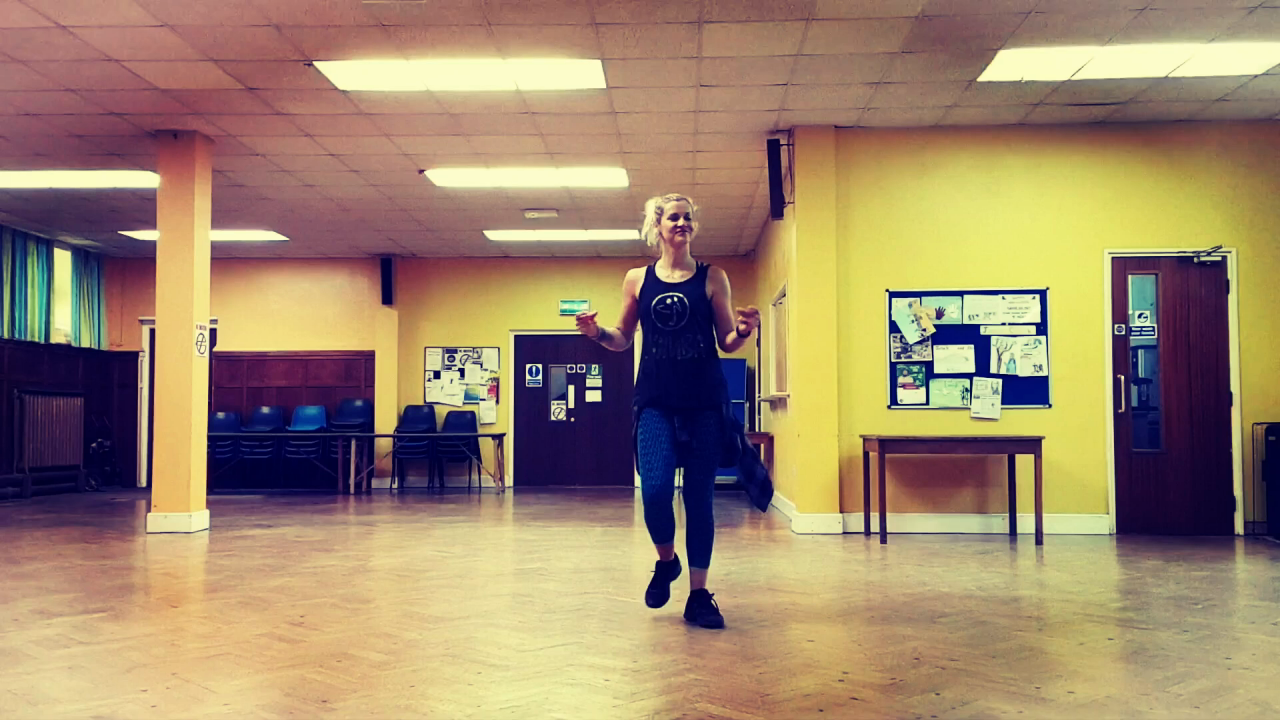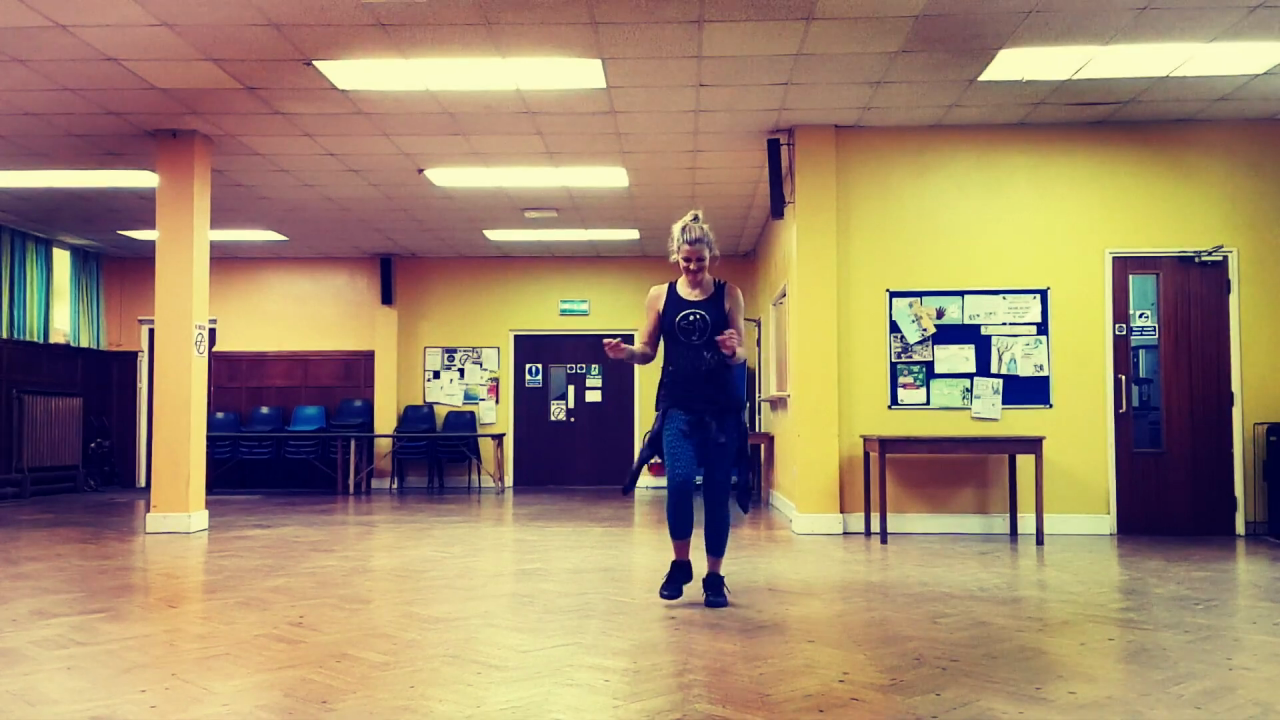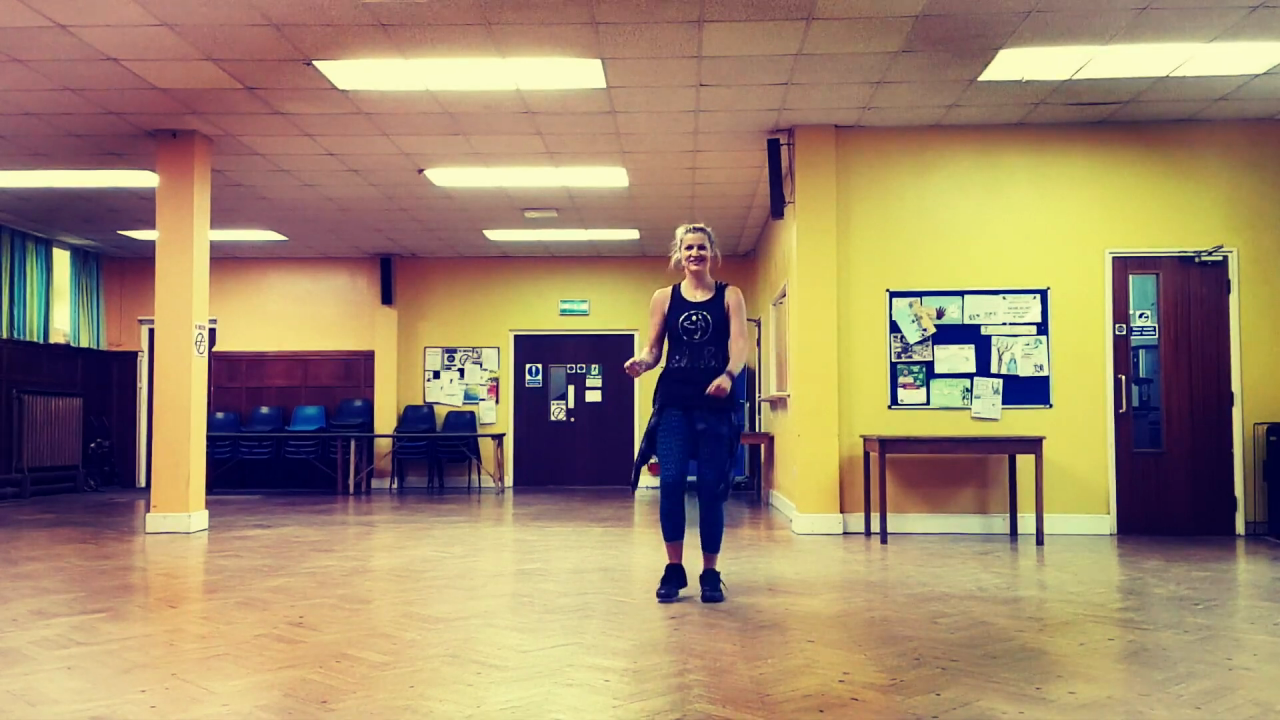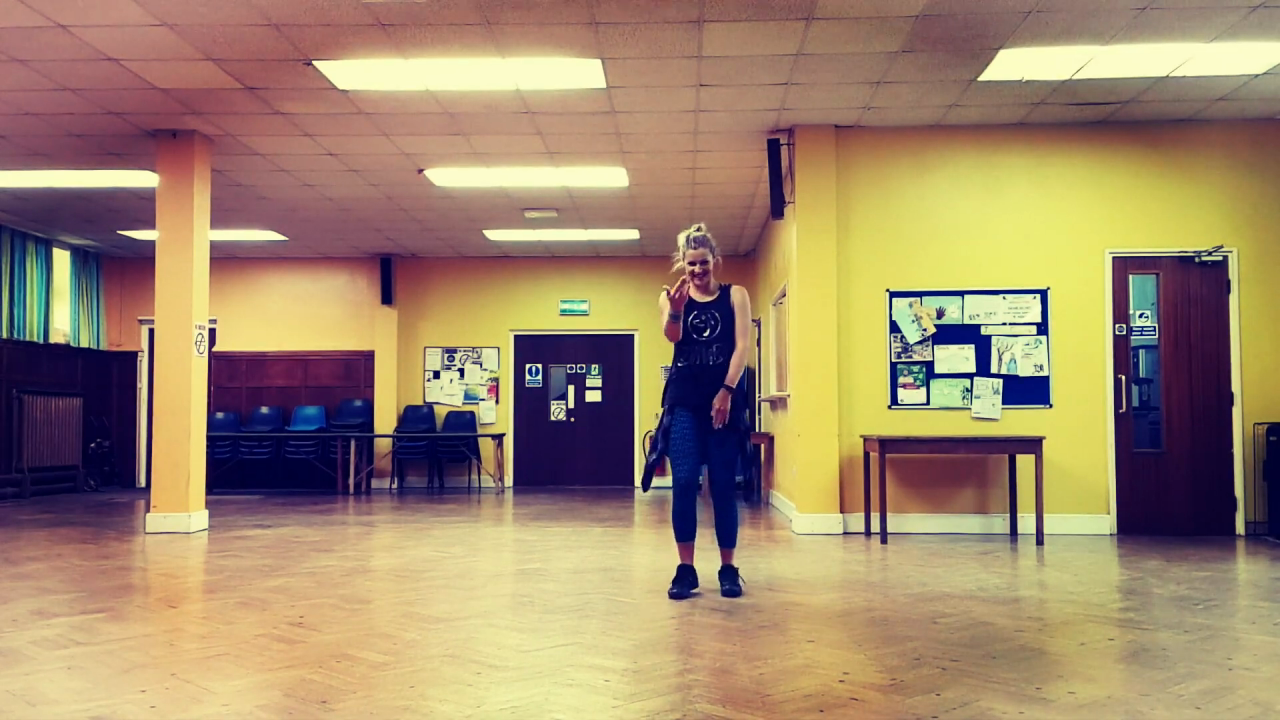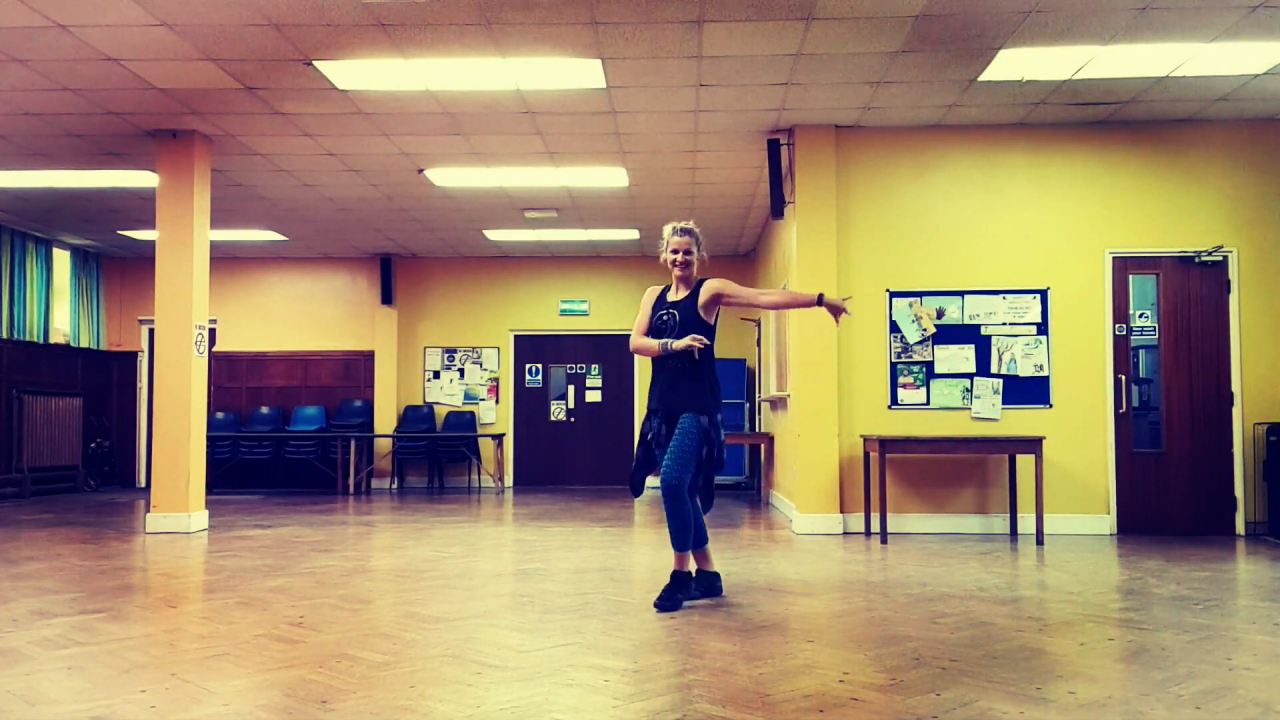
dt=1s
person 1, frame 1
left shoulder: (713, 278)
right shoulder: (637, 279)
left elbow: (727, 342)
right elbow: (623, 339)
left wrist: (743, 332)
right wrist: (597, 333)
left hip: (704, 401)
right hip: (654, 401)
left knee: (699, 497)
right knee: (655, 491)
left ankle: (699, 595)
right ankle: (666, 561)
person 1, frame 2
left shoulder: (729, 294)
right shoulder: (660, 295)
left elbow: (742, 351)
right elbow: (647, 350)
left wrist: (732, 350)
right wrist: (626, 352)
left hip: (723, 405)
right hip: (679, 403)
left knee: (717, 491)
right knee: (681, 480)
left ankle: (714, 577)
right ankle: (680, 563)
person 1, frame 3
left shoulder: (730, 296)
right shoulder: (664, 298)
left elbow: (739, 345)
right elbow: (652, 350)
left wrist: (729, 376)
right wrist: (640, 363)
left hip: (715, 401)
right hip: (673, 401)
left knee: (710, 489)
right knee: (671, 482)
left ankle: (710, 573)
right ankle: (674, 567)
person 1, frame 4
left shoulder: (735, 295)
right shoulder: (672, 296)
left elbow: (743, 346)
right elbow: (673, 336)
left wrist: (726, 391)
right wrist: (674, 307)
left hip: (724, 400)
right hip: (684, 401)
left knee: (723, 485)
right knee: (684, 483)
left ankle: (728, 569)
right ankle: (685, 568)
person 1, frame 5
left shoulder: (710, 291)
right shoulder: (654, 296)
left elbow: (768, 298)
right elbow: (635, 342)
left wrist: (821, 298)
right wrist: (675, 343)
left hip: (698, 403)
right hip: (662, 405)
left knee: (676, 481)
right knee: (680, 489)
left ankle: (680, 575)
right ankle: (707, 573)
